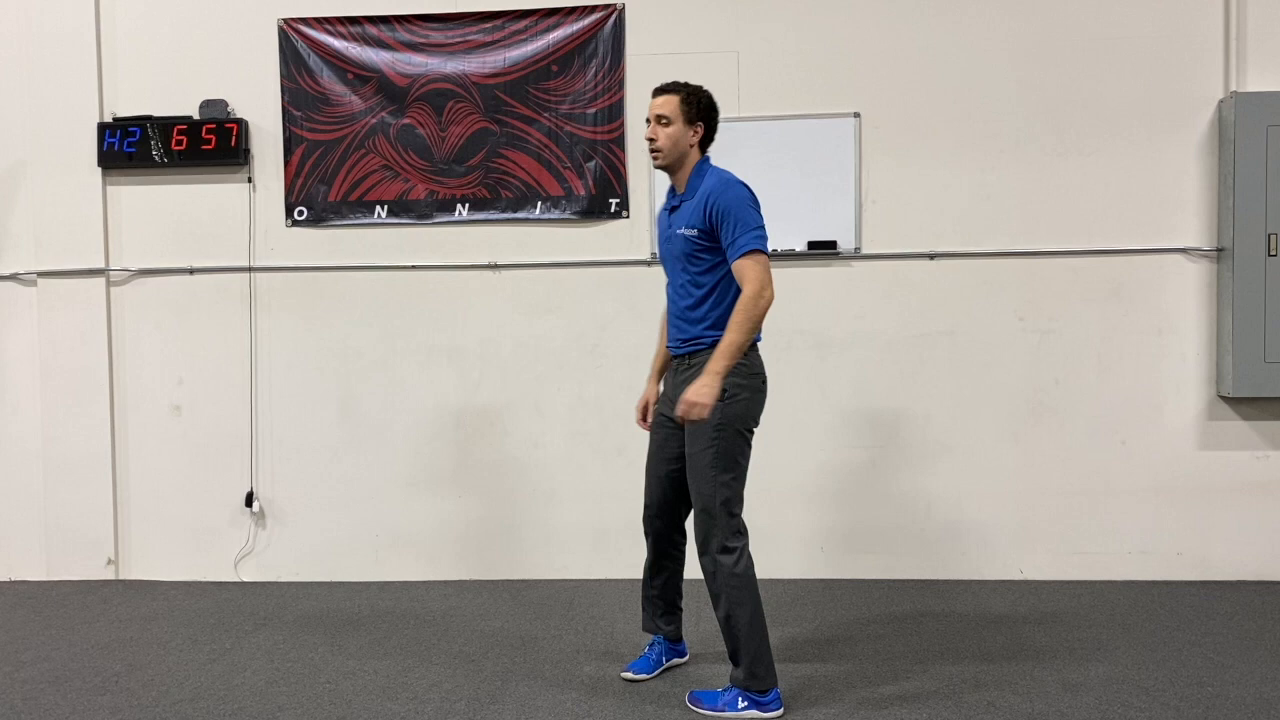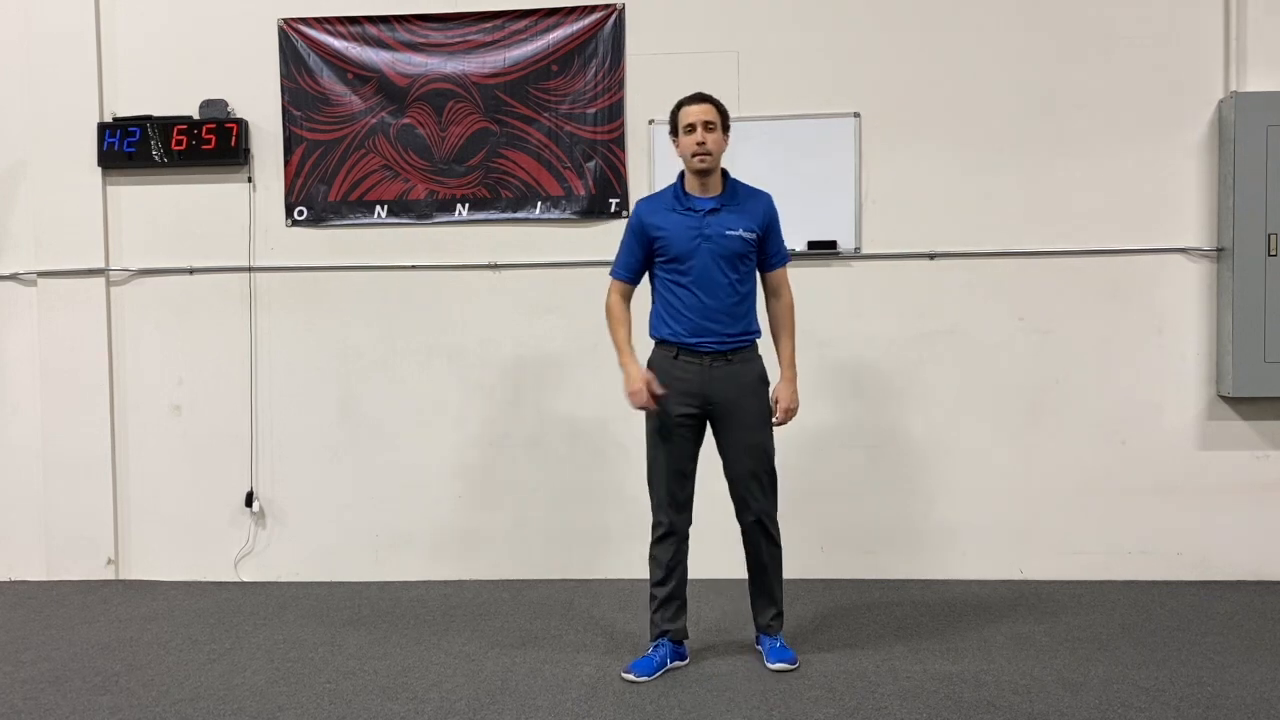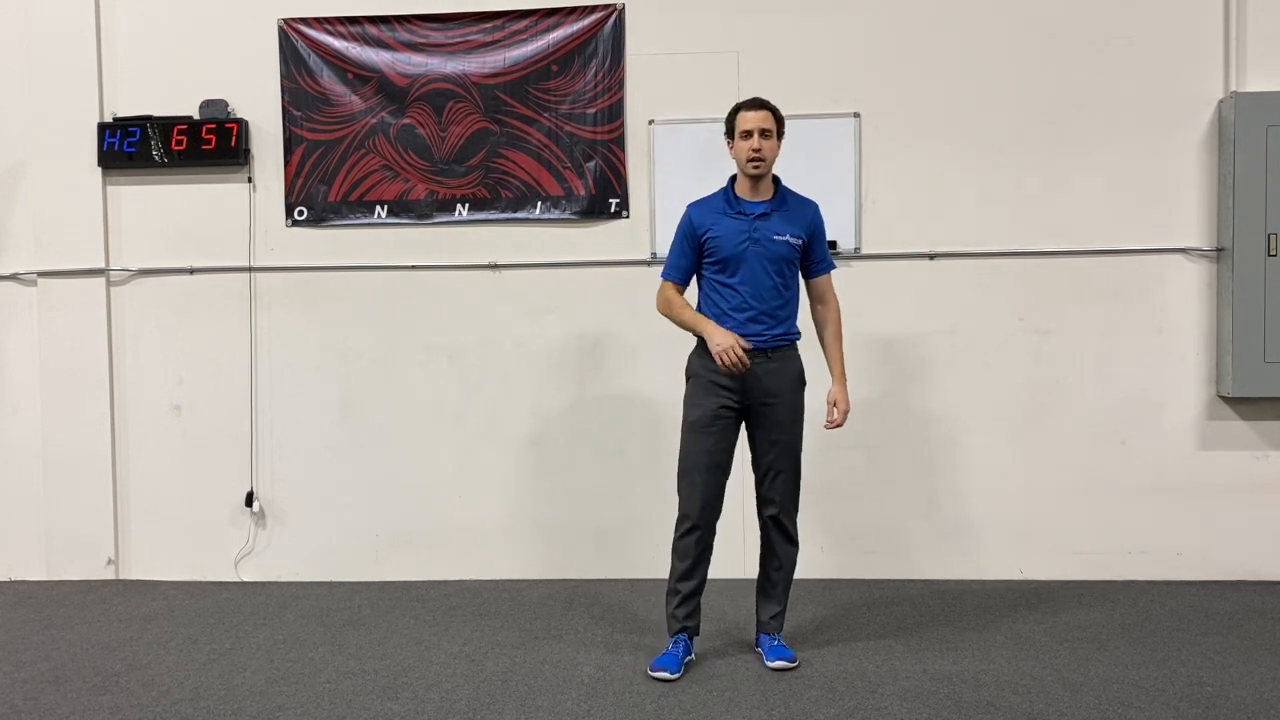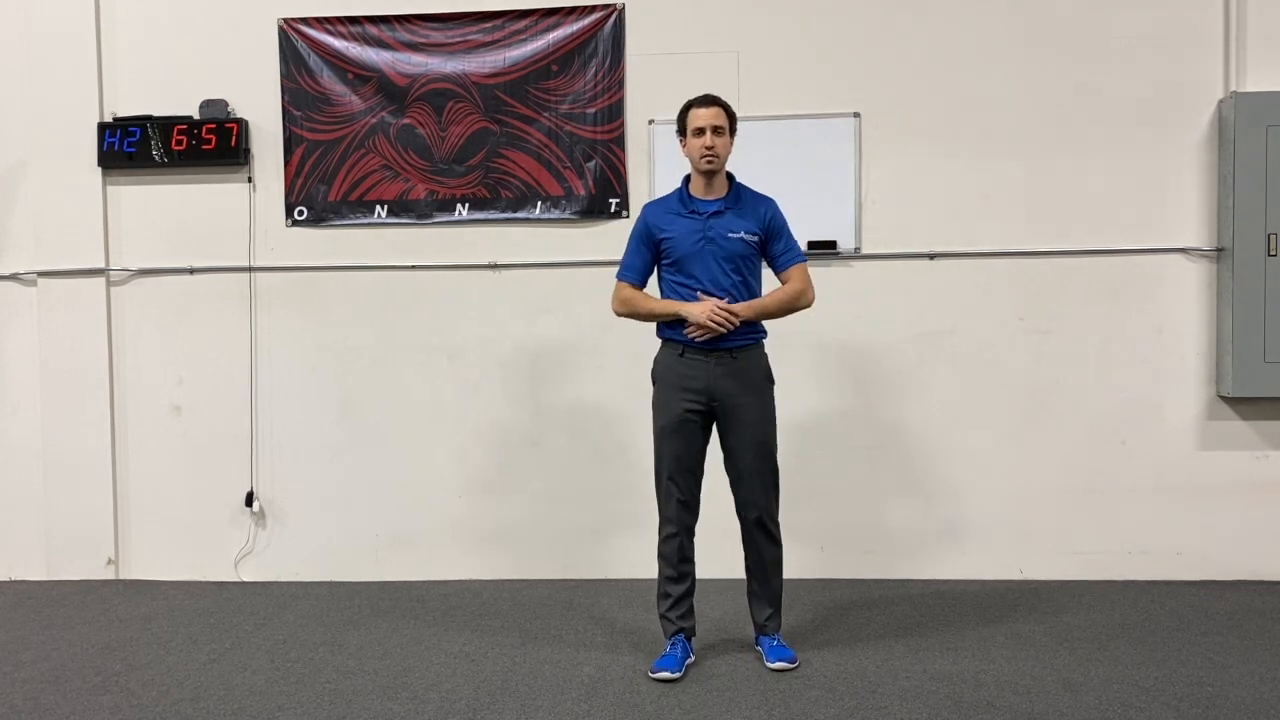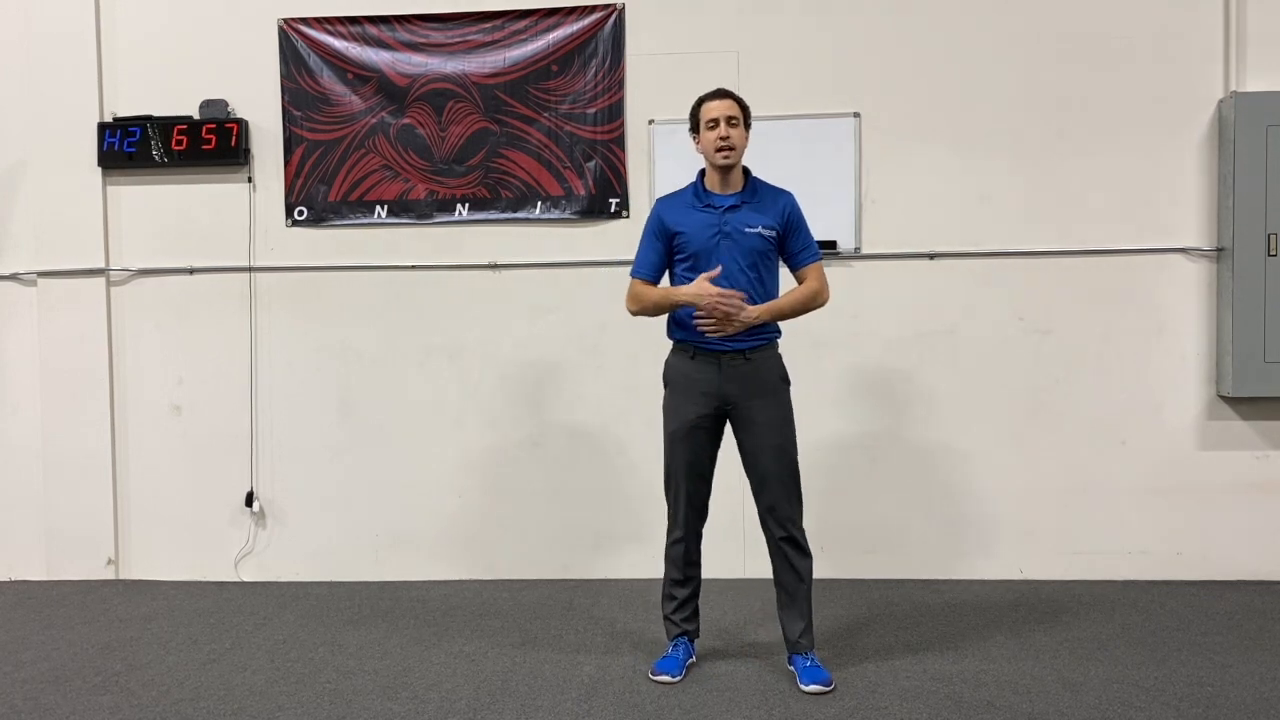
dt=0.7s
person 1, frame 1
left shoulder: (726, 194)
right shoulder: (669, 208)
left elbow: (756, 291)
left wrist: (714, 377)
right wrist: (656, 379)
left hip: (722, 382)
right hip: (682, 381)
left knee: (718, 531)
right knee: (660, 516)
right ankle: (664, 636)
person 1, frame 2
left shoulder: (757, 207)
right shoulder: (649, 214)
left elbow: (778, 294)
right elbow: (618, 295)
left wrist: (788, 375)
right wrist: (629, 364)
left hip: (741, 371)
right hip: (673, 372)
left knee: (757, 510)
right knee: (670, 515)
left ankle: (769, 629)
right ankle: (668, 638)
person 1, frame 3
left shoulder: (804, 214)
right shoulder: (701, 215)
left elbow: (824, 300)
right elbow: (667, 294)
left wrist: (838, 379)
right wrist: (710, 330)
left hip: (779, 370)
right hip: (713, 370)
left knee: (779, 508)
right knee: (697, 507)
left ankle: (770, 629)
right ankle: (681, 633)
person 1, frame 4
left shoulder: (761, 211)
right shoulder: (656, 216)
left elbow: (801, 290)
right elbow: (623, 299)
left wrist: (739, 311)
right wrist: (687, 308)
left hip: (745, 368)
right hip: (678, 369)
left knee: (759, 507)
right knee: (677, 511)
left ankle: (767, 629)
right ankle: (678, 635)
person 1, frame 5
left shoulder: (779, 205)
right shoulder: (669, 211)
left elbow: (816, 288)
right elbow: (636, 299)
left wrist: (755, 312)
right wrist: (687, 296)
left hip: (760, 369)
right hip: (691, 371)
left knee: (782, 514)
right knee: (685, 514)
left ankle: (801, 647)
right ankle: (681, 637)
